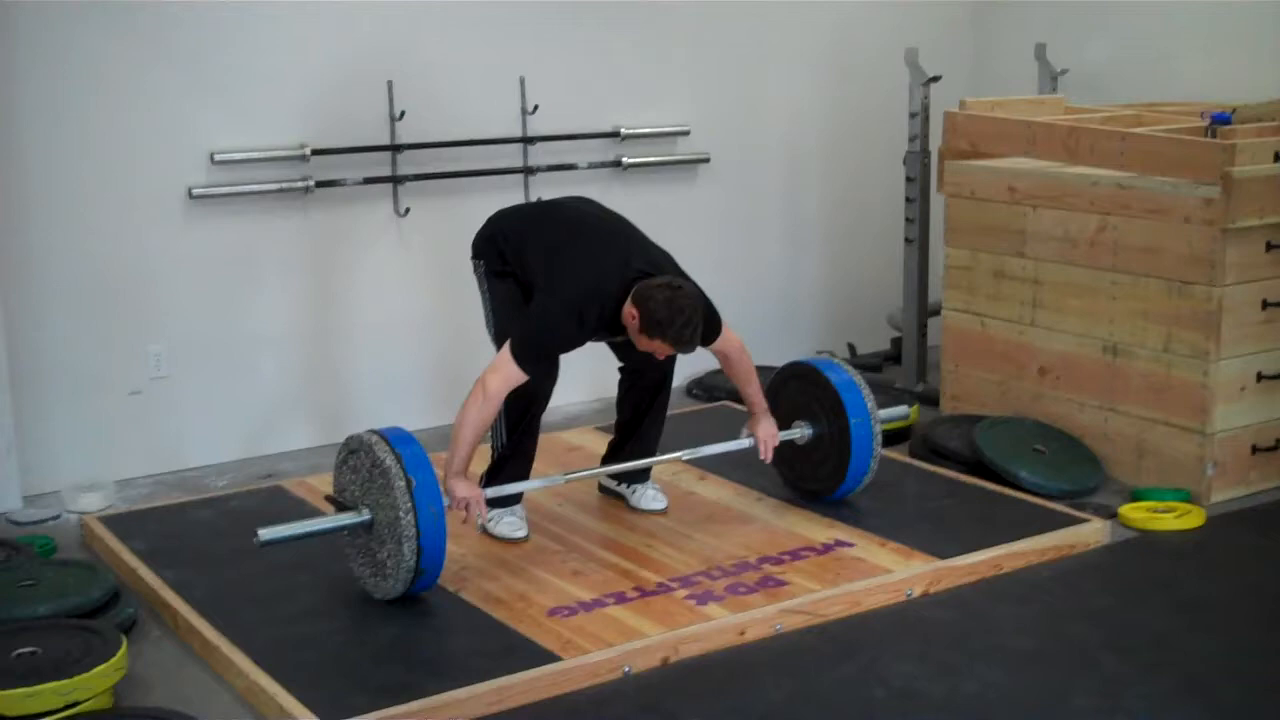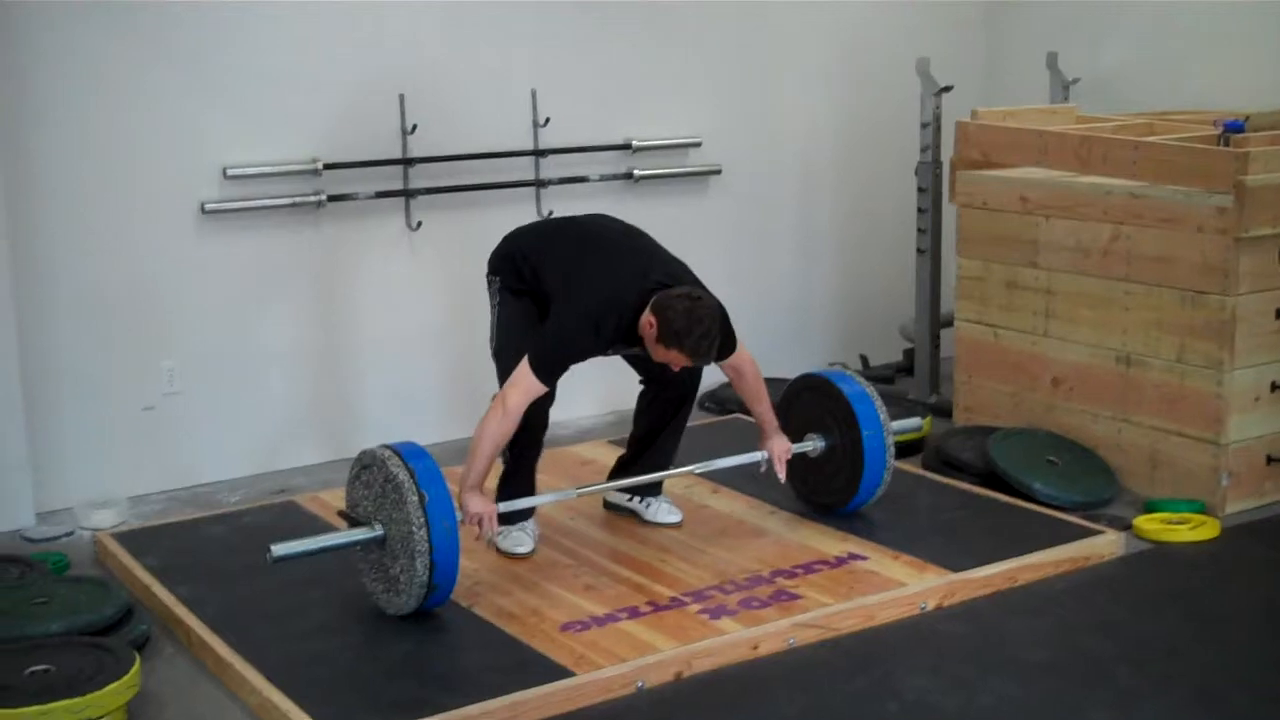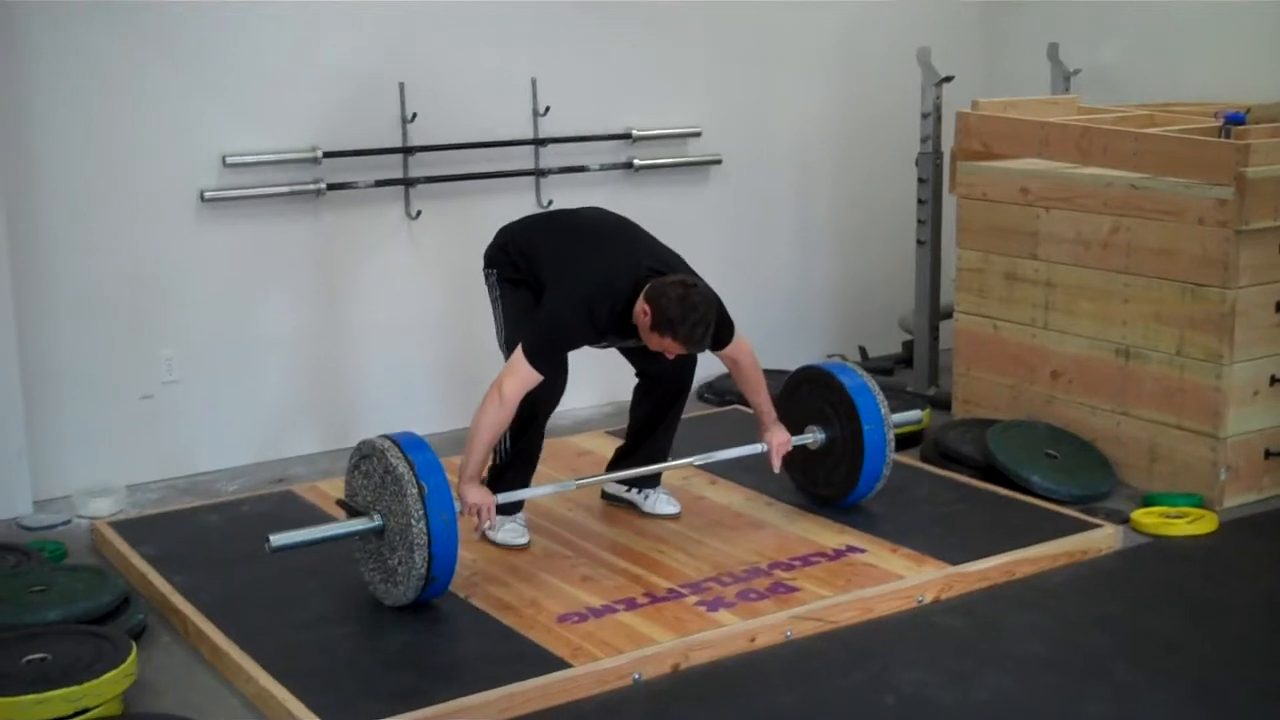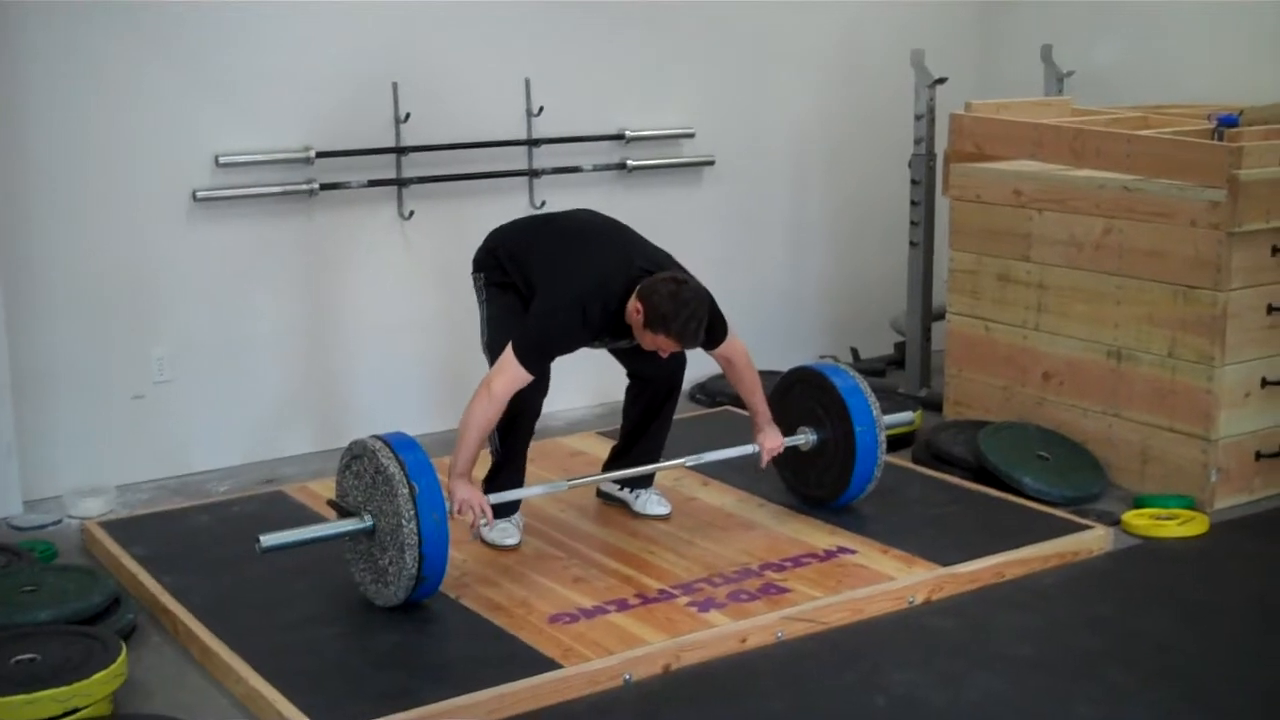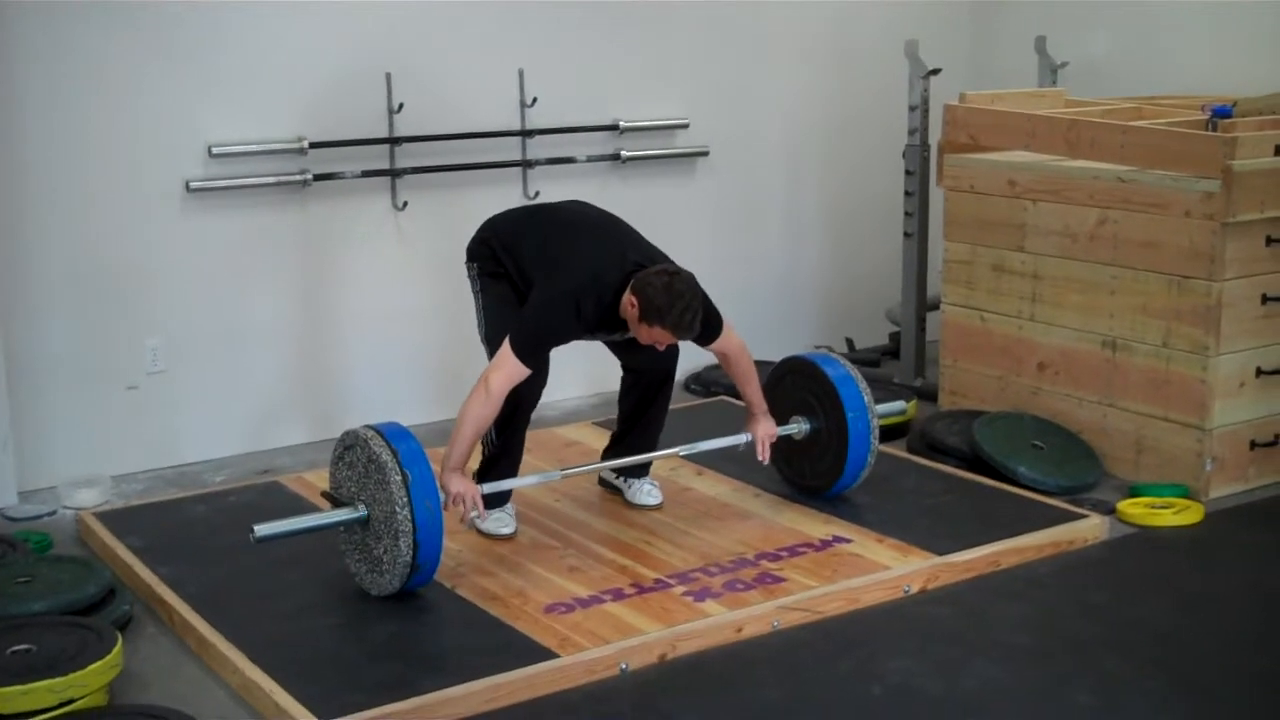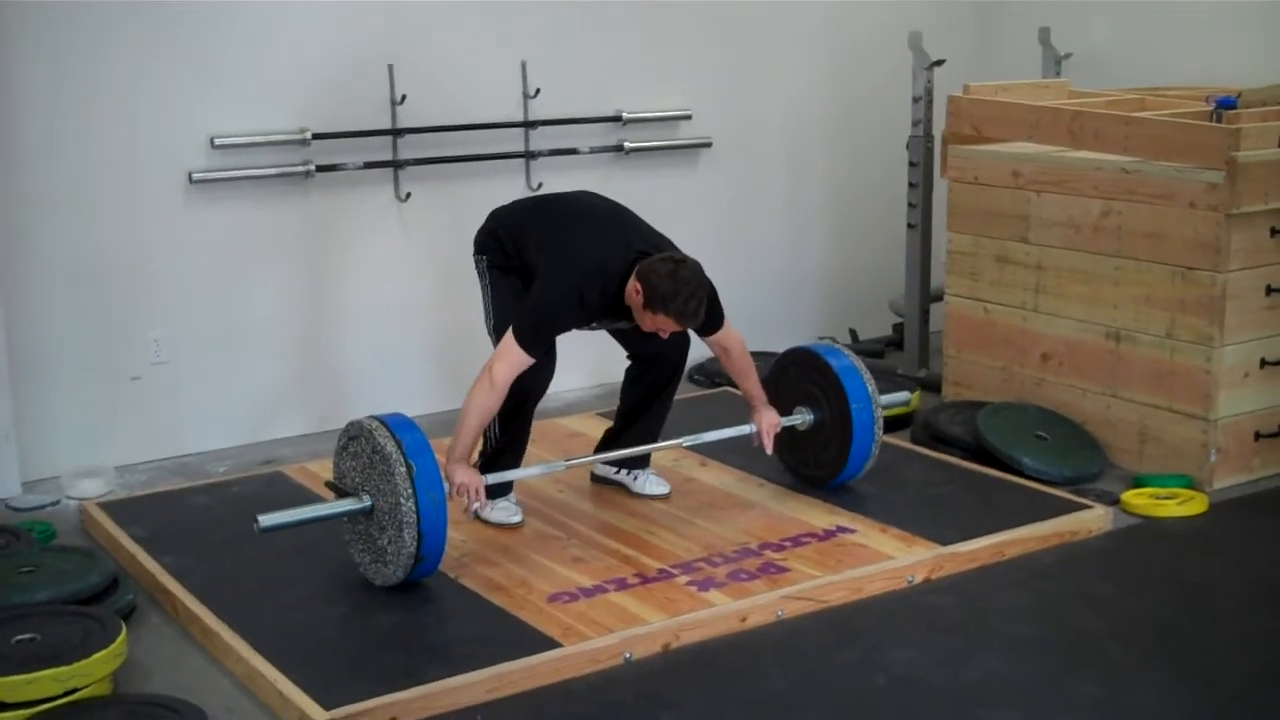
dt=0.3s
person 1, frame 1
left shoulder: (679, 299)
right shoulder: (573, 308)
left elbow: (729, 347)
right elbow: (491, 386)
left wrist: (760, 414)
right wrist: (456, 476)
right hip: (503, 254)
left knee: (651, 366)
right knee: (535, 376)
left ankle: (625, 473)
right ankle: (497, 496)
person 1, frame 2
left shoulder: (695, 311)
right shoulder: (591, 318)
left elbow: (739, 365)
right elbow: (512, 400)
left wrist: (771, 432)
right wrist: (471, 490)
right hip: (520, 273)
left knee: (679, 380)
right knee: (534, 392)
left ankle: (634, 487)
right ankle: (512, 513)
person 1, frame 3
left shoulder: (691, 301)
right shoulder: (584, 307)
left elbow: (738, 354)
right elbow: (507, 389)
left wrist: (769, 423)
right wrist: (469, 482)
left hip: (599, 259)
right hip: (515, 267)
left knee: (675, 370)
right knee: (542, 382)
left ankle: (631, 478)
right ankle: (500, 504)
person 1, frame 4
left shoulder: (682, 300)
right shoulder: (575, 307)
left elbow: (732, 354)
right elbow: (496, 388)
left wrist: (763, 423)
right wrist: (459, 478)
right hip: (504, 270)
left knee: (664, 369)
right knee: (525, 387)
left ankle: (626, 479)
right ankle: (496, 505)
person 1, frame 5
left shoulder: (675, 295)
right shoulder: (571, 301)
left elbow: (730, 348)
right elbow: (495, 383)
left wrist: (759, 414)
right wrist: (452, 471)
right hip: (498, 259)
left knee: (656, 362)
right knee: (524, 377)
left ankle: (624, 466)
right ankle: (489, 493)
person 1, frame 6
left shoulder: (681, 283)
right shoulder: (575, 288)
left elbow: (727, 343)
right elbow: (499, 372)
left wrist: (759, 405)
right wrist: (457, 462)
right hip: (506, 252)
left knee: (671, 350)
right knee: (532, 368)
left ankle: (620, 460)
right ankle: (492, 485)
